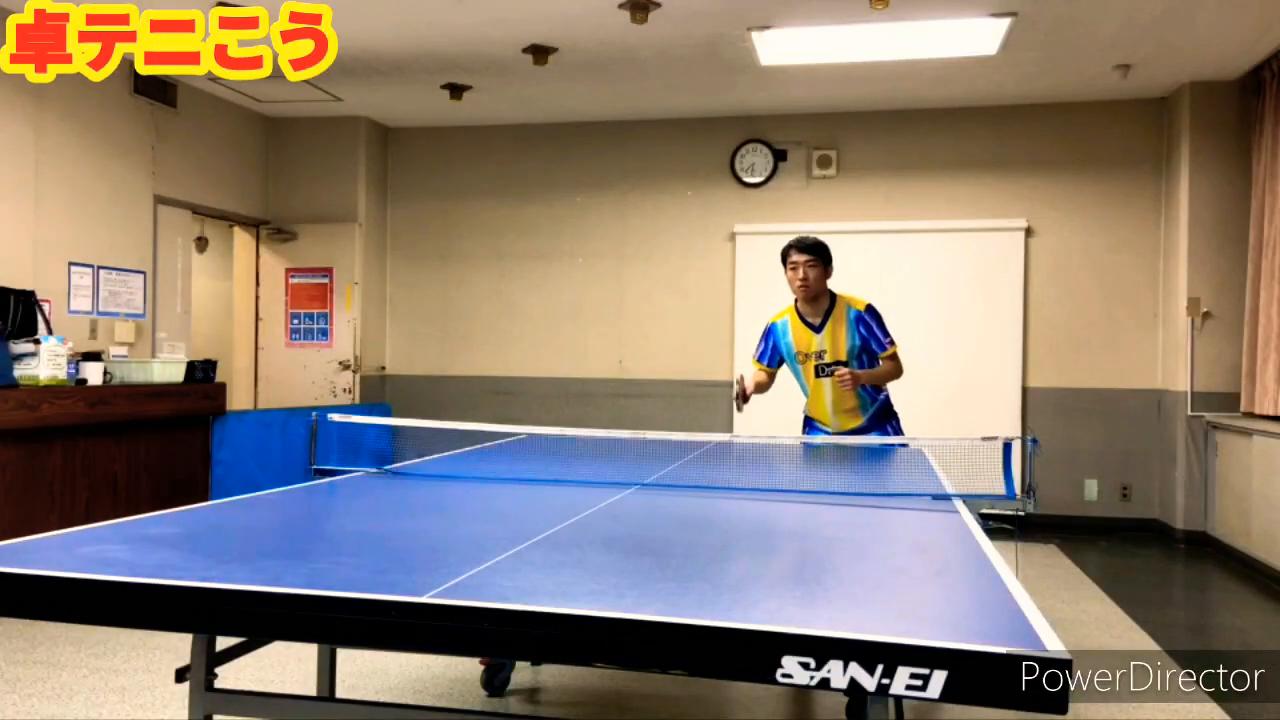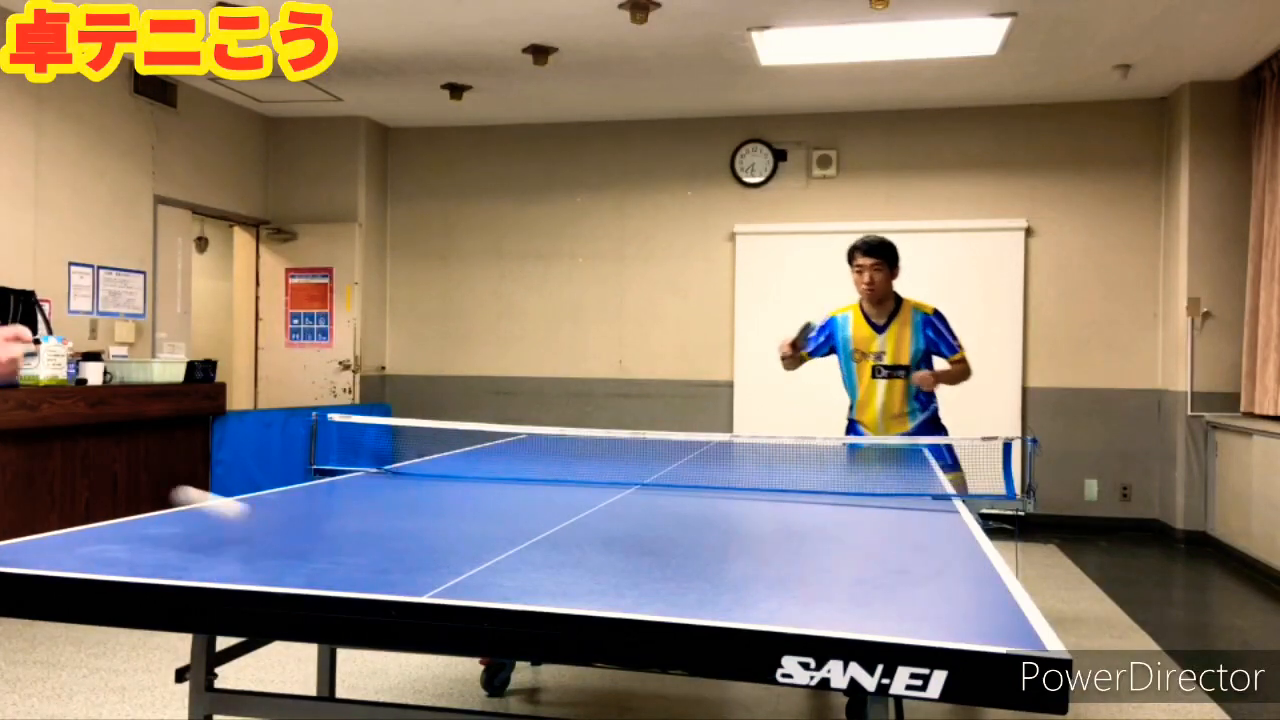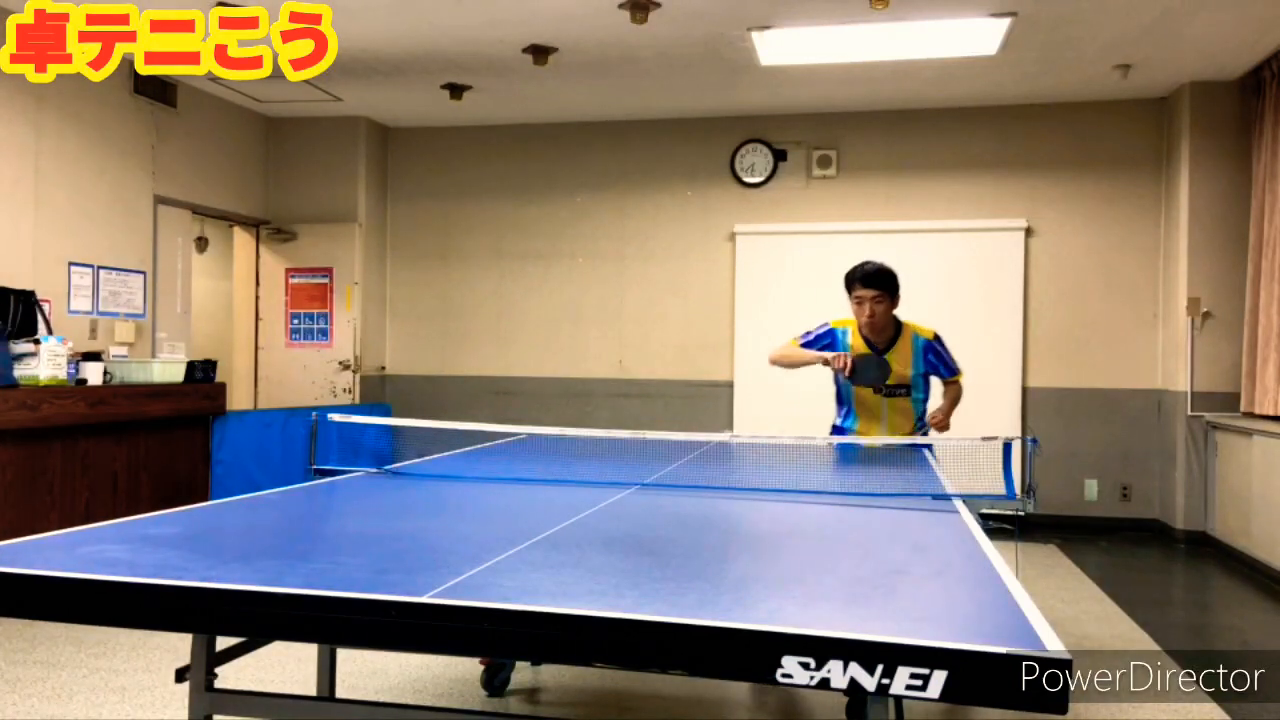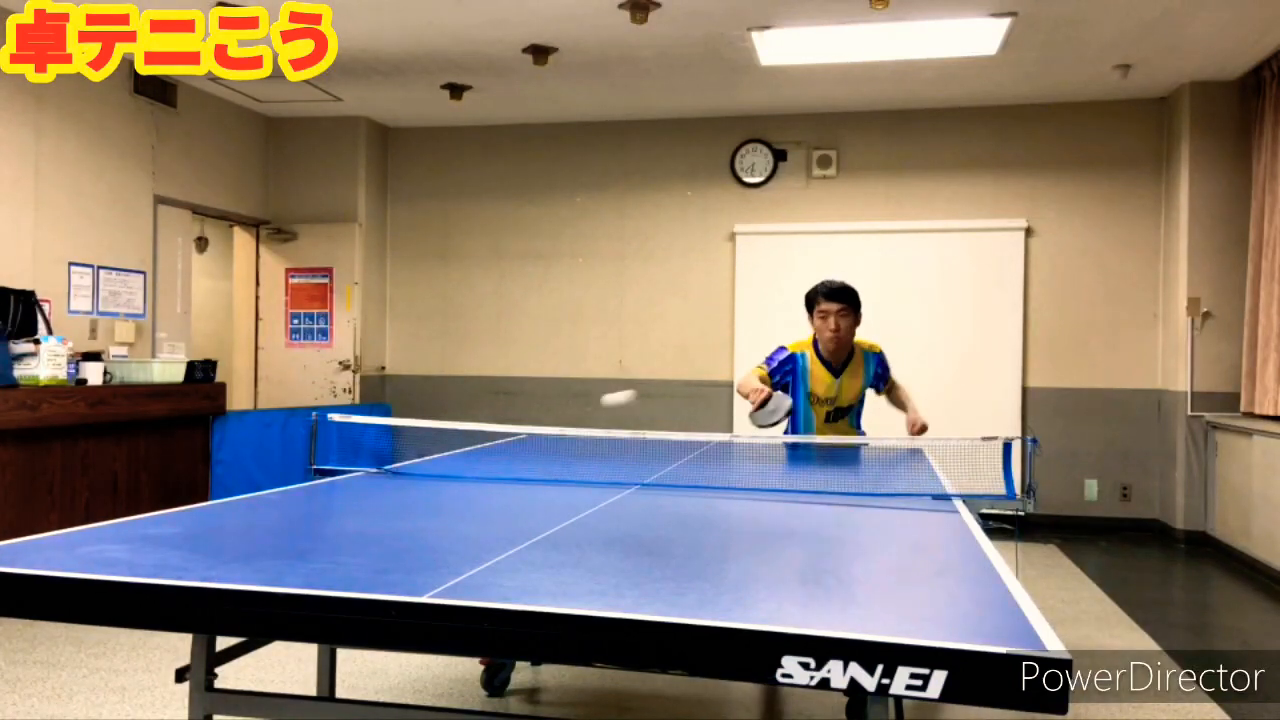
dt=0.4s
person 1, frame 1
left shoulder: (859, 313)
right shoulder: (778, 327)
left elbow: (894, 367)
right elbow: (766, 373)
left wrist: (860, 376)
right wrist: (752, 385)
left hip: (874, 428)
right hip: (820, 432)
person 1, frame 2
left shoulder: (925, 318)
right shoulder: (838, 323)
left elbow: (962, 368)
right elbow: (795, 360)
left wrist: (938, 377)
right wrist: (790, 353)
left hip: (921, 433)
right hip: (863, 438)
left knee: (954, 495)
person 1, frame 3
left shoulder: (924, 342)
right shoulder: (836, 335)
left elbow: (953, 384)
right elbow: (776, 356)
left wrist: (945, 410)
right wrist: (823, 356)
person 1, frame 4
left shoulder: (872, 357)
right shoulder: (794, 357)
left elbow: (890, 388)
right elbow: (746, 382)
left wrist: (911, 411)
right wrist: (756, 389)
